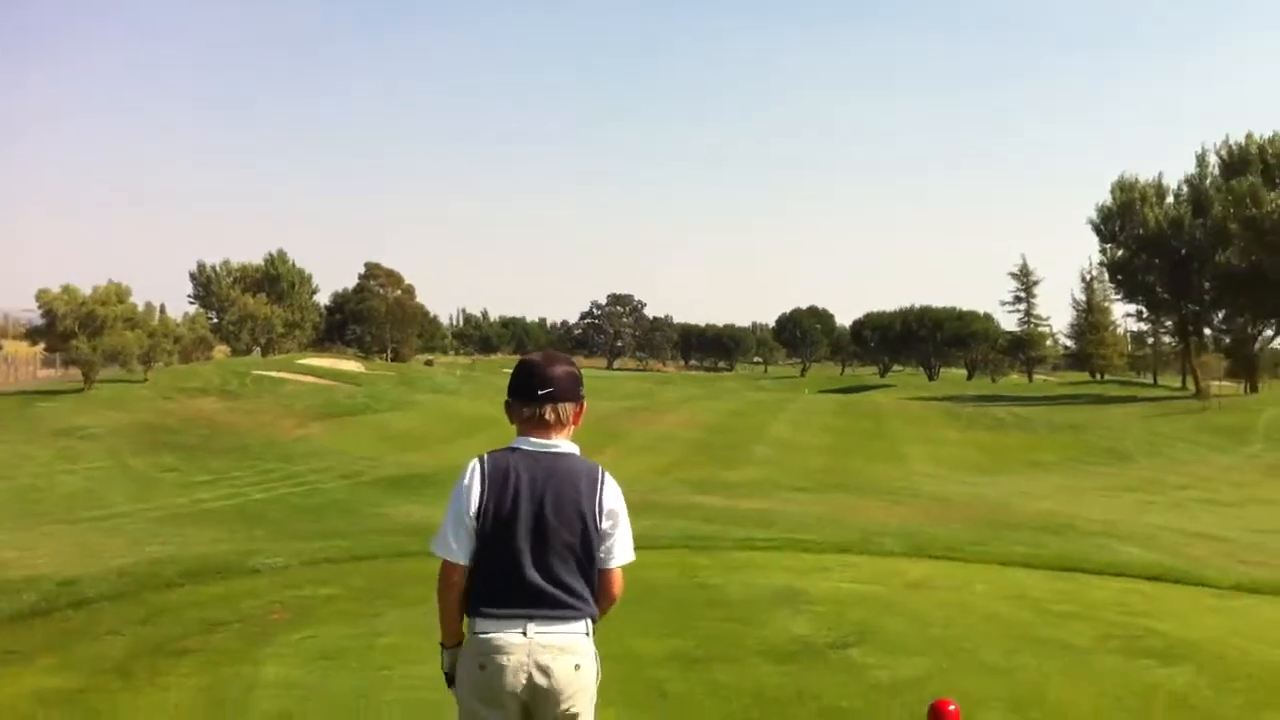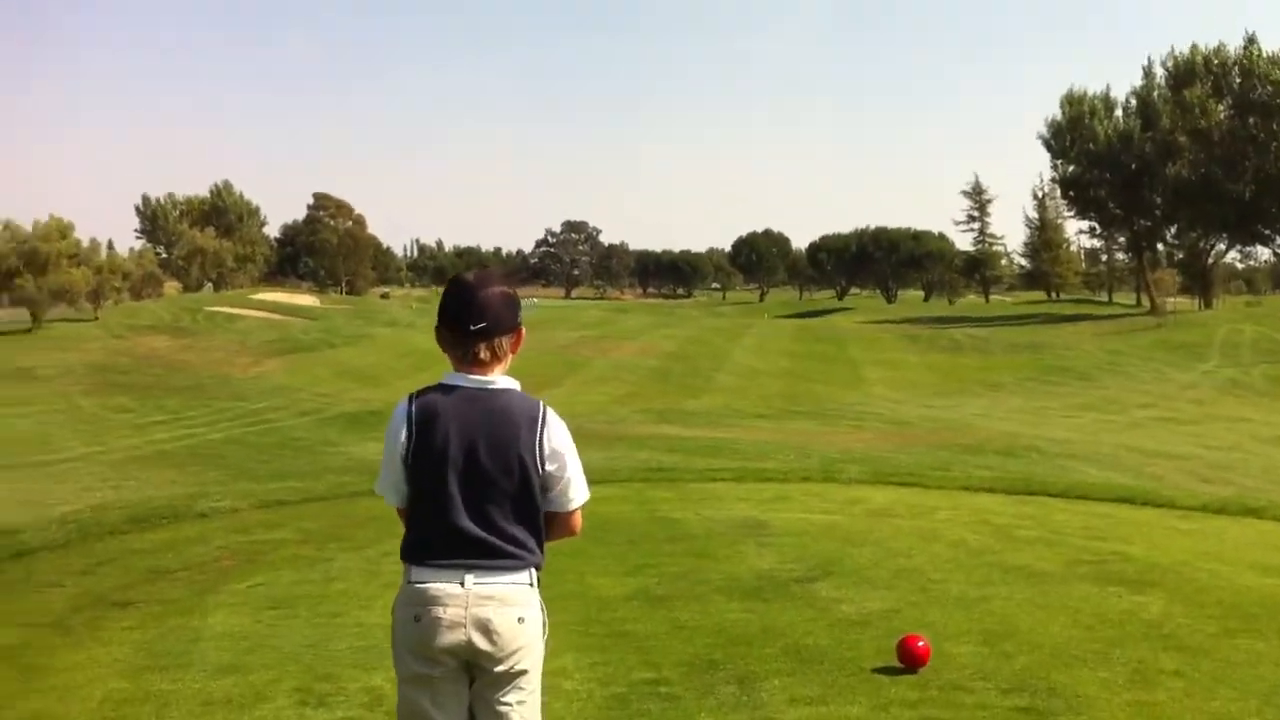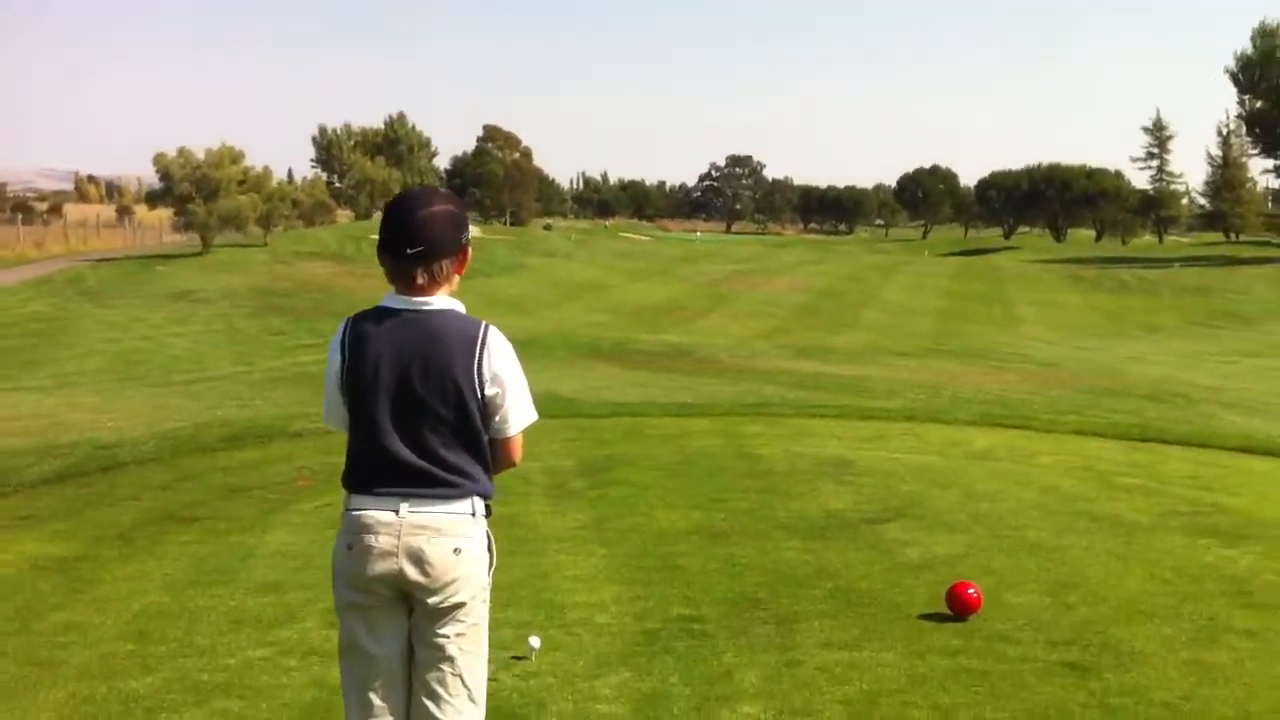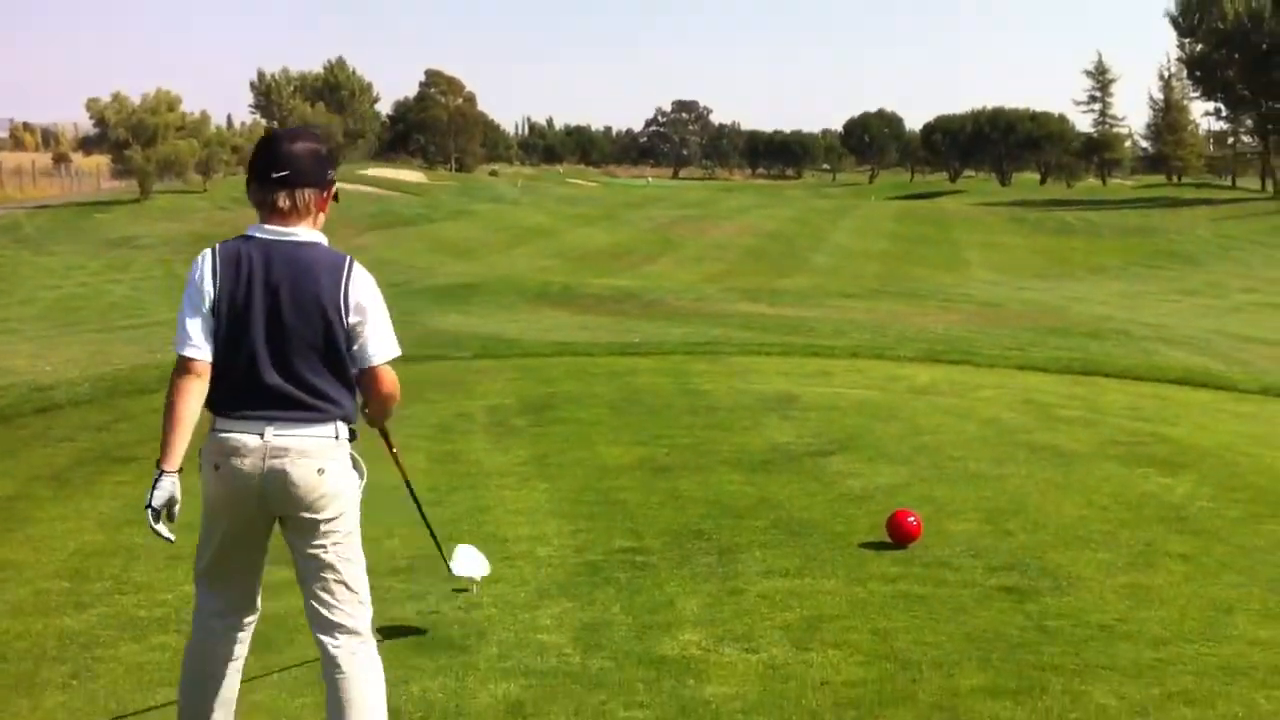
dt=1s
person 1, frame 1
left shoulder: (481, 473)
right shoulder: (599, 484)
left elbow: (453, 575)
right elbow: (611, 586)
left wrist: (451, 644)
left hip: (493, 649)
right hip: (569, 651)
person 1, frame 2
left shoulder: (412, 413)
right shoulder: (541, 422)
left elbow: (405, 511)
right elbow: (569, 523)
left hip: (429, 600)
right hip: (509, 600)
person 1, frame 3
left shoulder: (351, 336)
right shoulder: (483, 343)
left elbow: (352, 433)
right elbow: (509, 453)
left hip: (368, 529)
right hip: (451, 532)
person 1, frame 4
left shoulder: (214, 264)
right shoulder: (349, 275)
left elbow: (193, 372)
right elbow: (383, 385)
left wrist: (167, 469)
right wrist: (377, 415)
left hip: (233, 451)
right hip: (317, 456)
left knee: (222, 605)
right knee: (343, 625)
